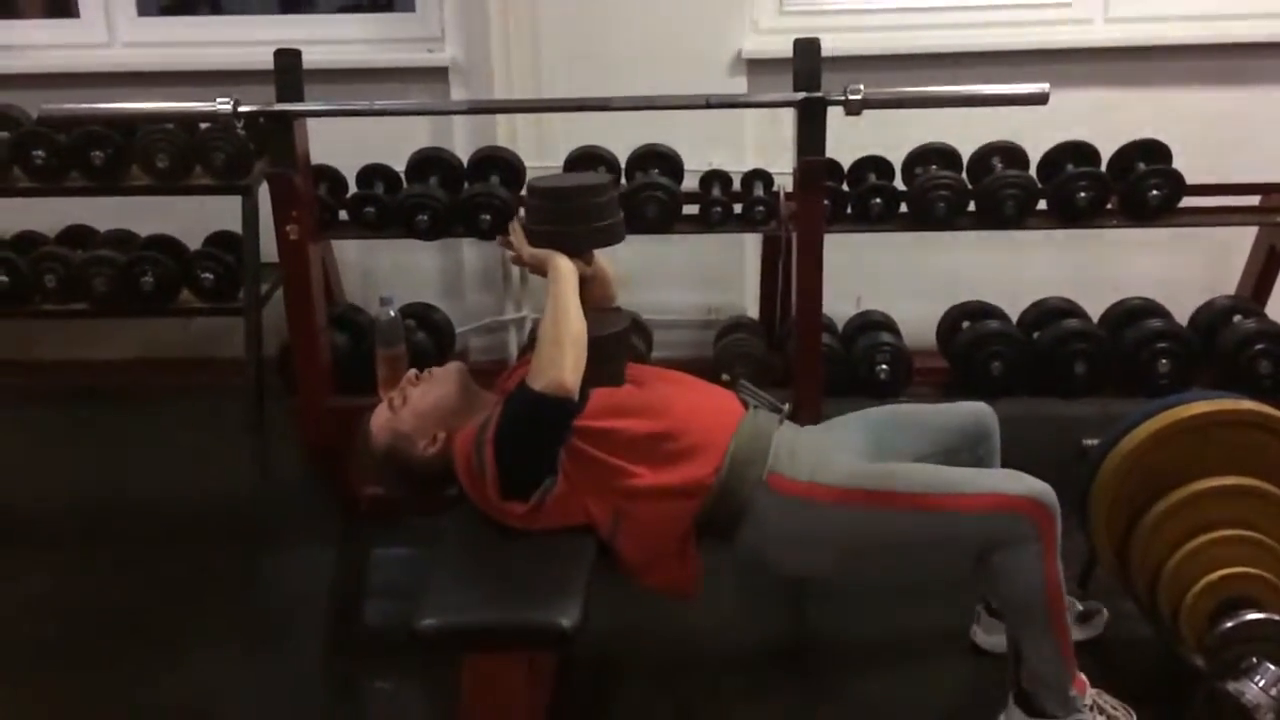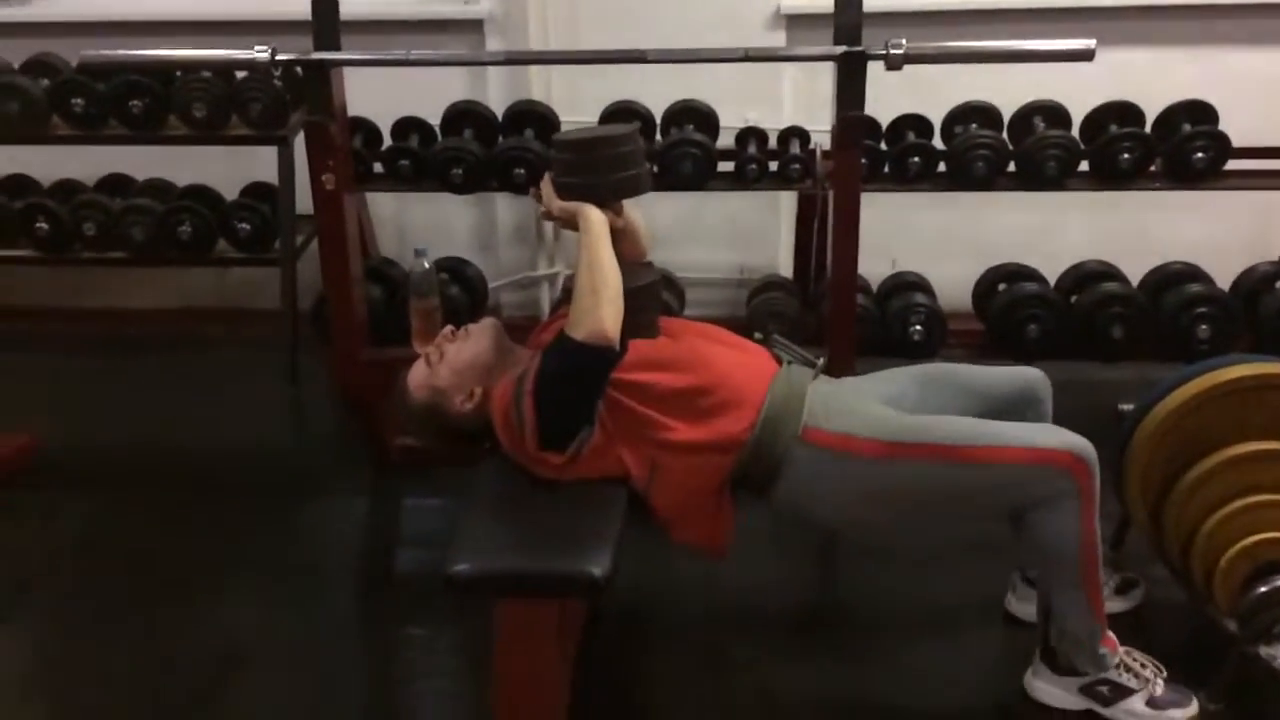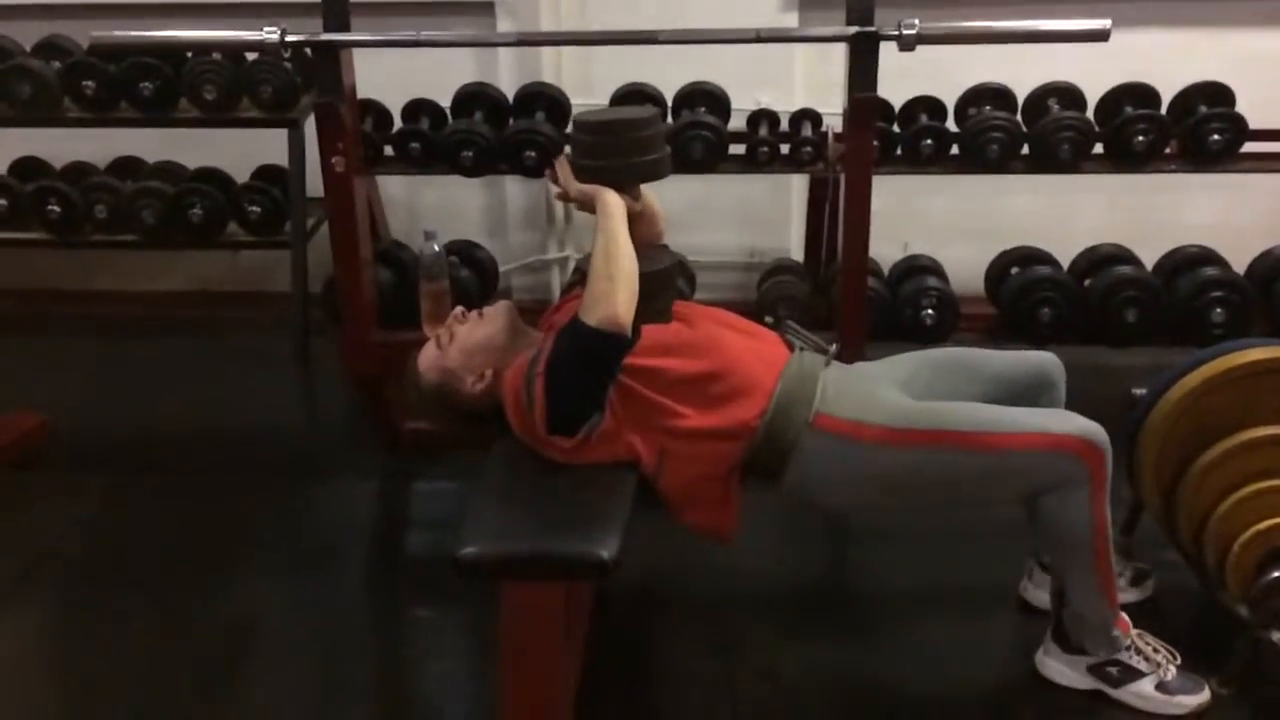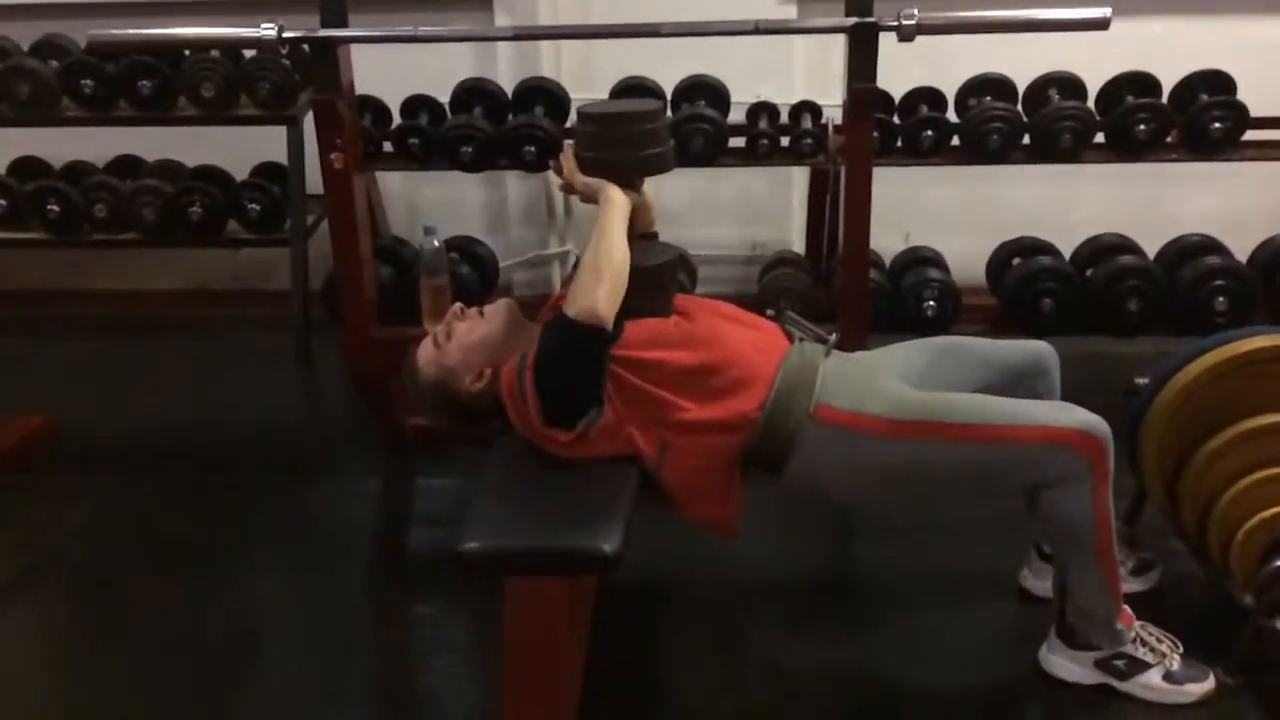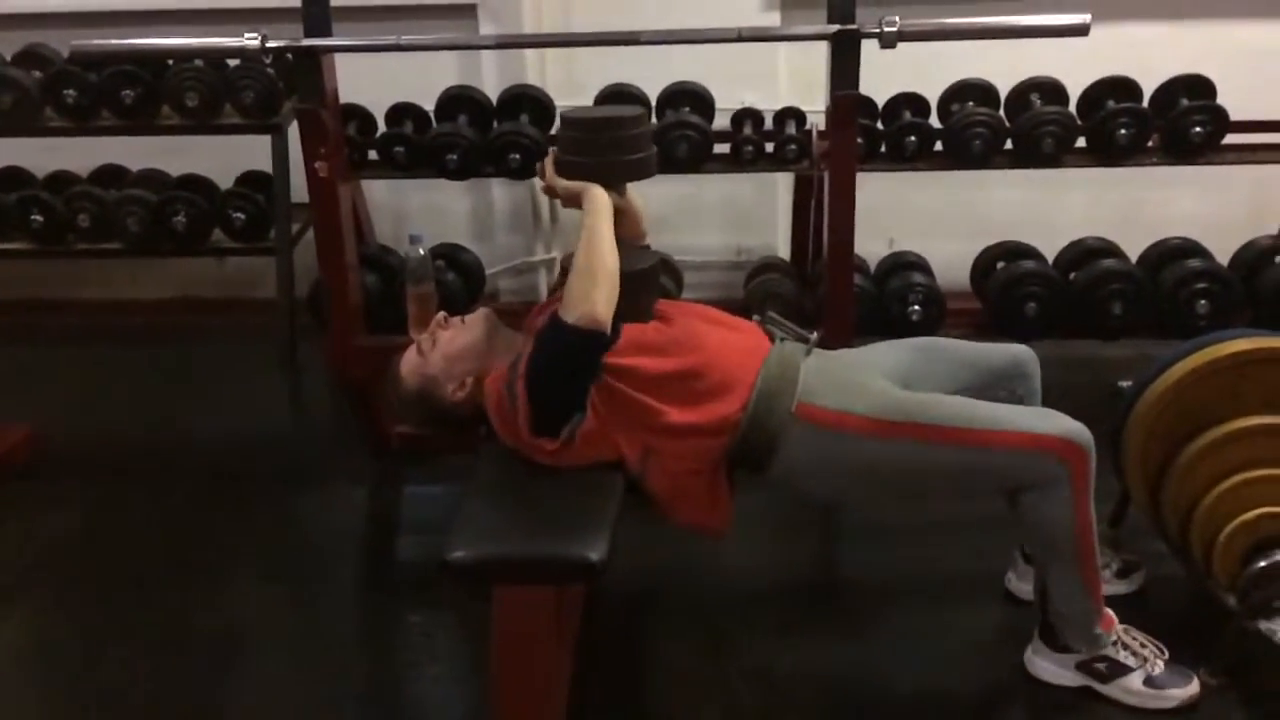
dt=0.5s
person 1, frame 1
left shoulder: (505, 398)
right shoulder: (494, 455)
left elbow: (599, 326)
right elbow: (558, 387)
left wrist: (578, 262)
right wrist: (557, 266)
left hip: (772, 441)
right hip: (770, 496)
left knee: (972, 425)
right knee: (1027, 506)
left ankle: (1011, 607)
person 1, frame 2
left shoulder: (540, 352)
right shoulder: (530, 409)
left elbow: (631, 280)
right elbow: (598, 339)
left wrist: (608, 212)
right wrist: (586, 222)
left hip: (807, 396)
right hip: (803, 448)
left knee: (1025, 390)
right knee: (1068, 462)
left ankle: (1053, 579)
person 1, frame 3
left shoulder: (549, 333)
right shoulder: (541, 391)
left elbow: (648, 254)
right elbow: (613, 326)
left wrist: (623, 196)
right wrist: (606, 204)
left hip: (817, 378)
right hip: (815, 436)
left knee: (1039, 374)
right knee: (1078, 448)
left ankle: (1064, 566)
right ankle: (1089, 642)
person 1, frame 4
left shoulder: (547, 330)
right shoulder: (542, 386)
left elbow: (642, 249)
right elbow: (590, 319)
left wrist: (620, 187)
right wrist: (609, 200)
left hip: (816, 369)
right hip: (813, 424)
left knee: (1033, 363)
right knee: (1081, 441)
left ankle: (1066, 553)
right ankle: (1094, 638)
person 1, frame 5
left shoulder: (533, 331)
right shoulder: (526, 395)
left elbow: (632, 250)
right elbow: (591, 325)
left wrist: (605, 189)
right wrist: (593, 198)
left hip: (798, 365)
right hip: (793, 420)
left knee: (1012, 366)
right knee: (1062, 447)
left ankle: (1049, 557)
right ankle: (1076, 640)
